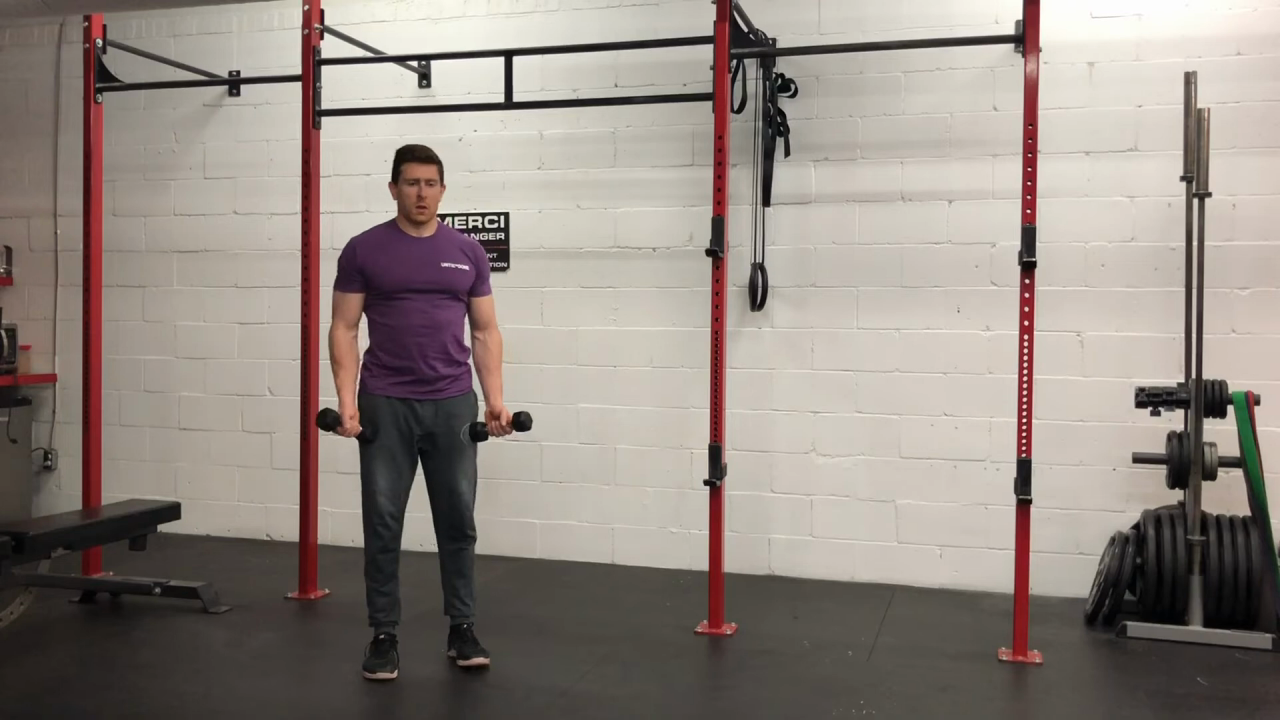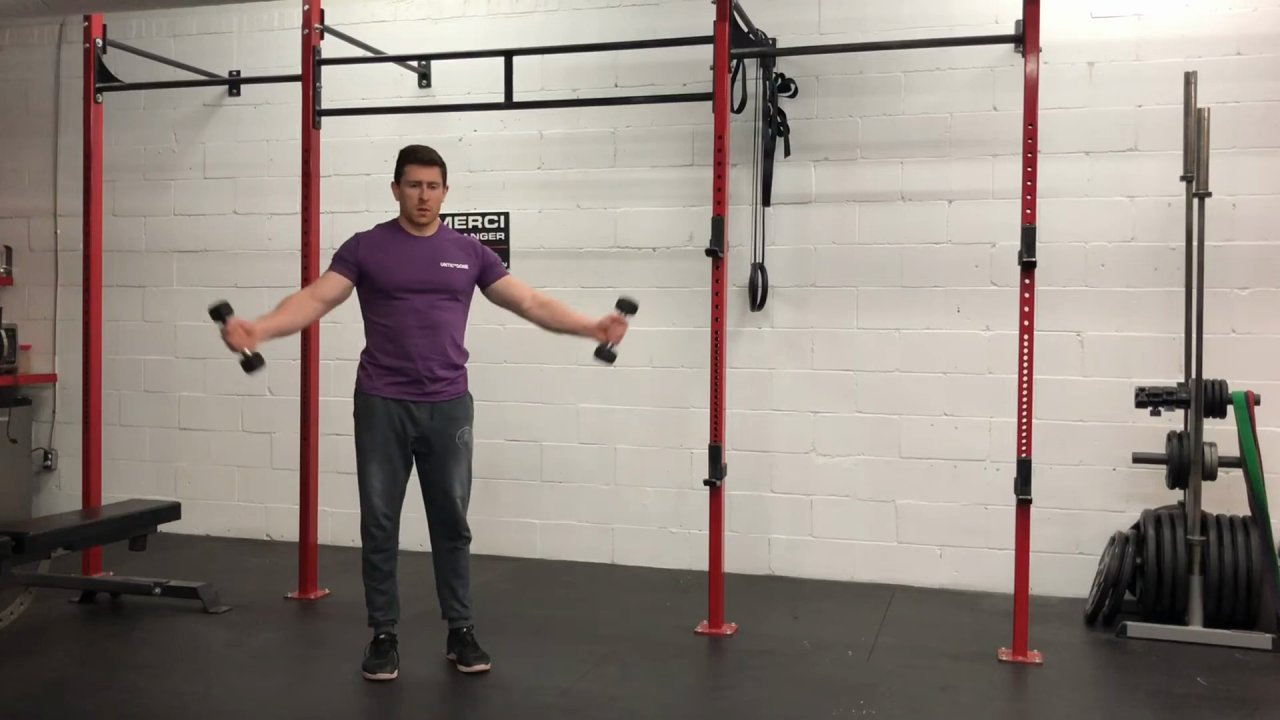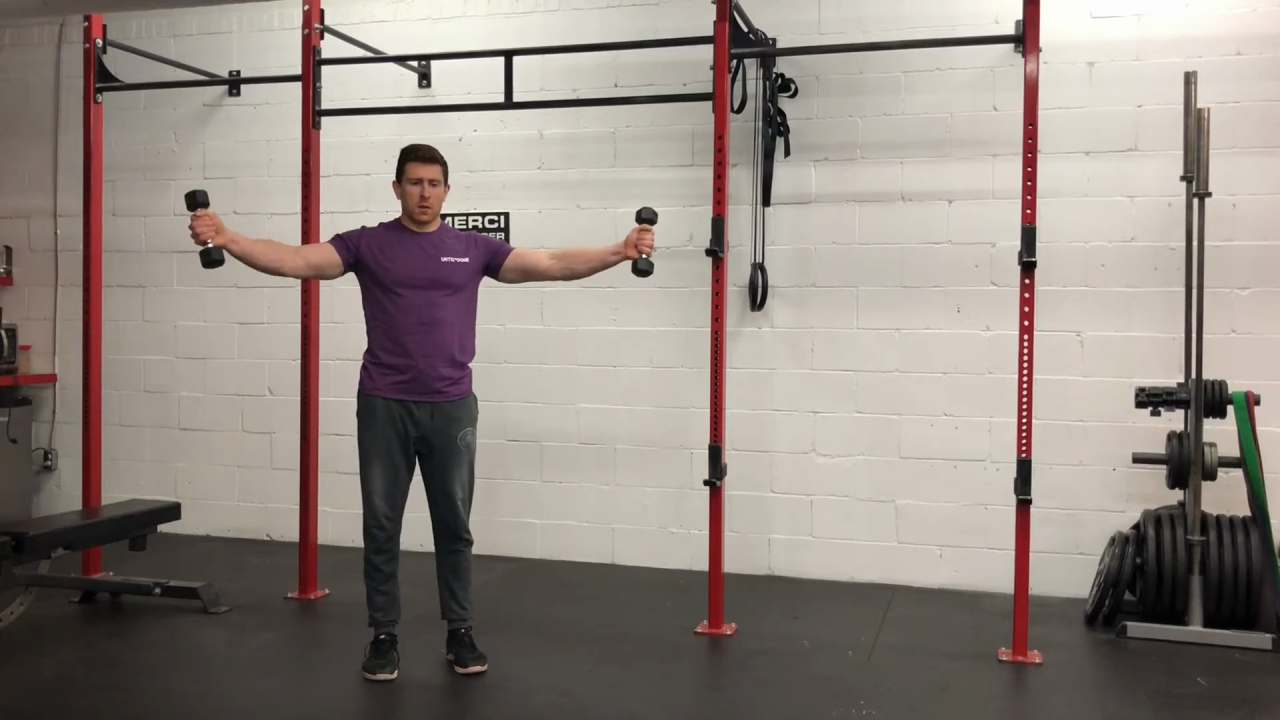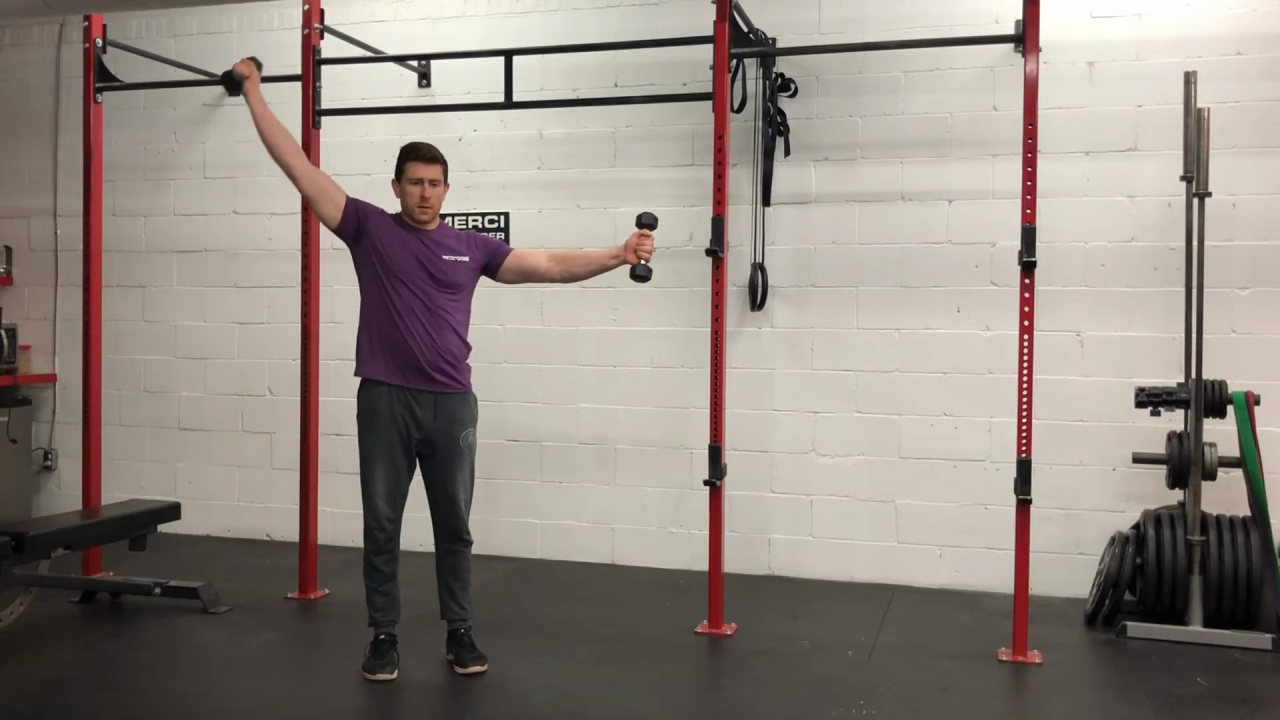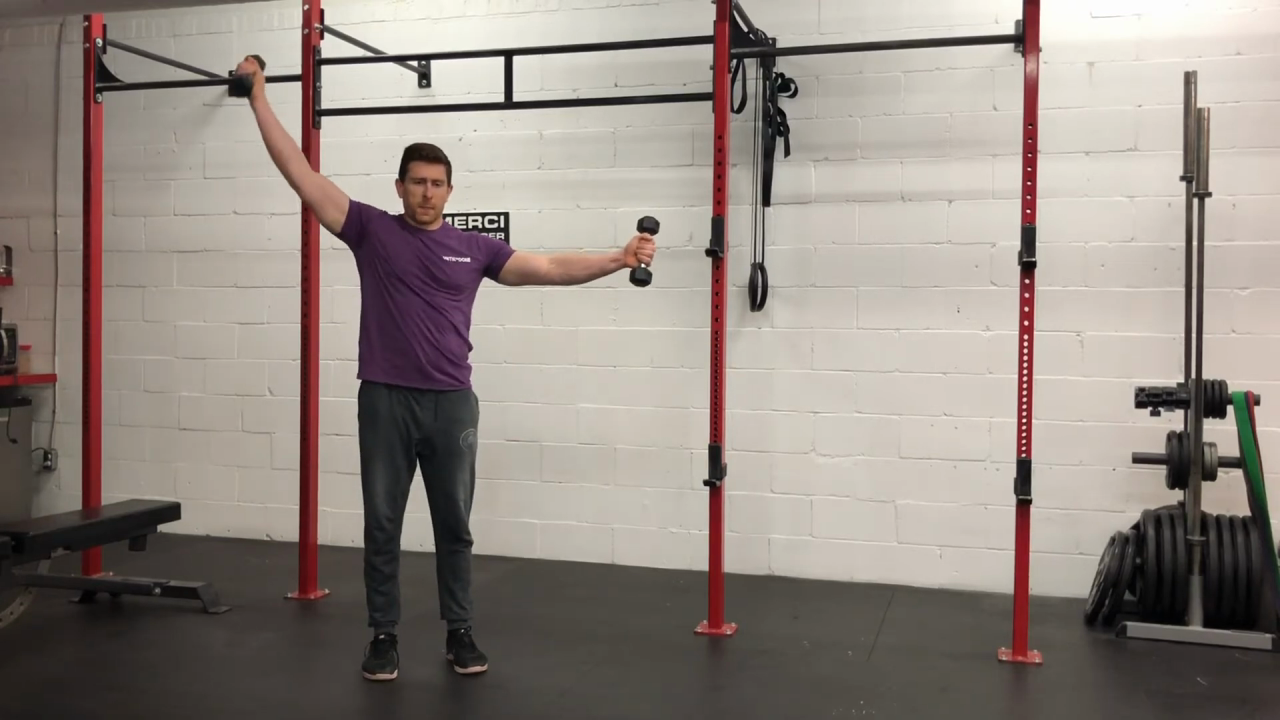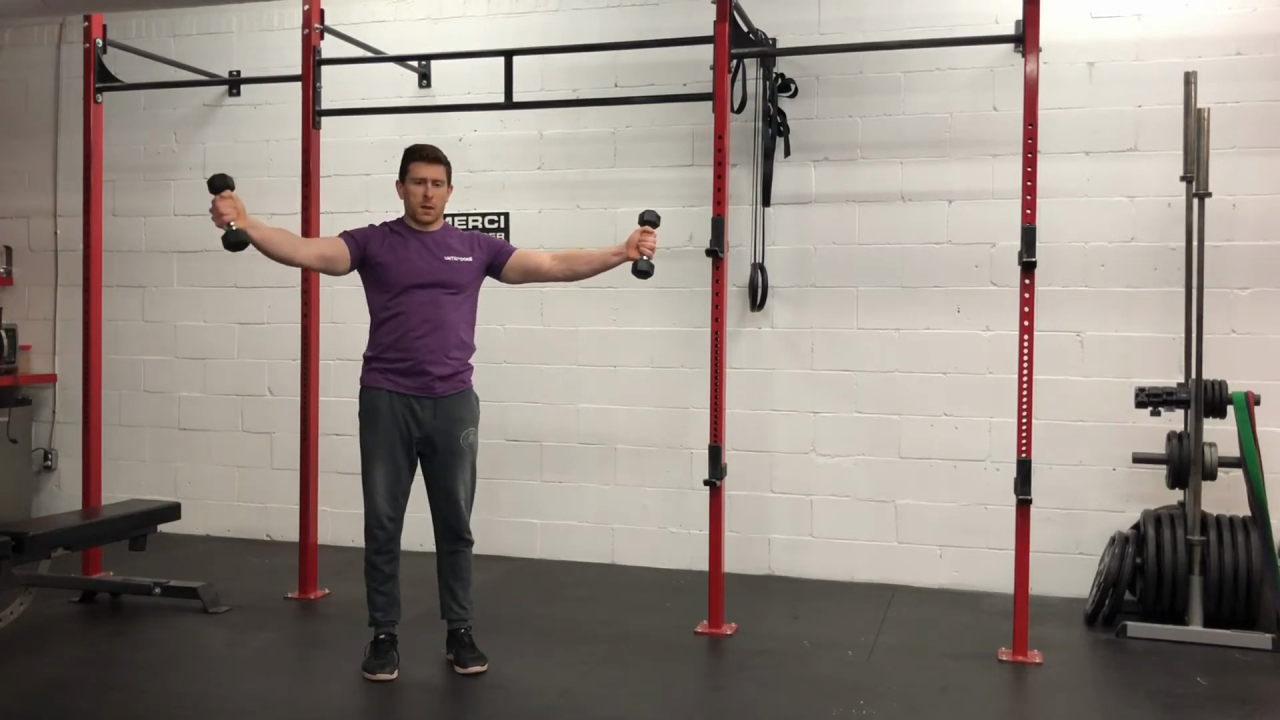
dt=0.7s
person 1, frame 1
left shoulder: (468, 252)
right shoulder: (364, 250)
left elbow: (485, 331)
right elbow: (344, 328)
left wrist: (495, 399)
right wrist: (347, 399)
left hip: (453, 405)
right hip: (385, 406)
left knee: (458, 522)
right knee: (383, 525)
left ankle: (461, 629)
right ankle: (384, 635)
person 1, frame 2
left shoulder: (468, 251)
right shoulder: (365, 248)
left elbow: (528, 301)
right elbow: (315, 298)
left wrist: (590, 327)
right wrist: (258, 329)
left hip: (448, 405)
right hip: (381, 404)
left knee: (452, 524)
right knee: (379, 525)
left ankle: (460, 631)
right ankle: (383, 635)
person 1, frame 3
left shoulder: (472, 248)
right shoulder: (368, 244)
left elbow: (552, 264)
right elbow: (294, 260)
left wrist: (620, 250)
right wrist: (226, 238)
left hip: (451, 407)
right hip: (383, 405)
left knee: (454, 526)
right knee: (381, 526)
left ankle: (460, 632)
right ankle: (383, 636)
person 1, frame 4
left shoulder: (472, 246)
right shoulder: (369, 229)
left elbow: (550, 266)
right elbow: (300, 169)
left wrist: (618, 255)
right wrist: (254, 94)
left hip: (452, 404)
right hip: (384, 401)
left knee: (454, 526)
right knee: (381, 527)
left ankle: (459, 633)
right ankle: (383, 636)
person 1, frame 5
left shoulder: (474, 247)
right shoulder: (372, 230)
left elbow: (548, 268)
right elbow: (302, 176)
left wrist: (619, 258)
right wrist: (258, 96)
left hip: (452, 405)
right hip: (384, 401)
left knee: (454, 527)
right knee: (382, 528)
left ankle: (459, 633)
right ankle: (383, 636)
person 1, frame 6
left shoulder: (474, 247)
right shoulder: (373, 242)
left elbow: (551, 265)
right elbow: (306, 251)
left wrist: (620, 252)
right wrist: (244, 223)
left hip: (452, 404)
right hip: (386, 401)
left knee: (455, 526)
right knee: (382, 526)
left ankle: (459, 633)
right ankle: (383, 636)
